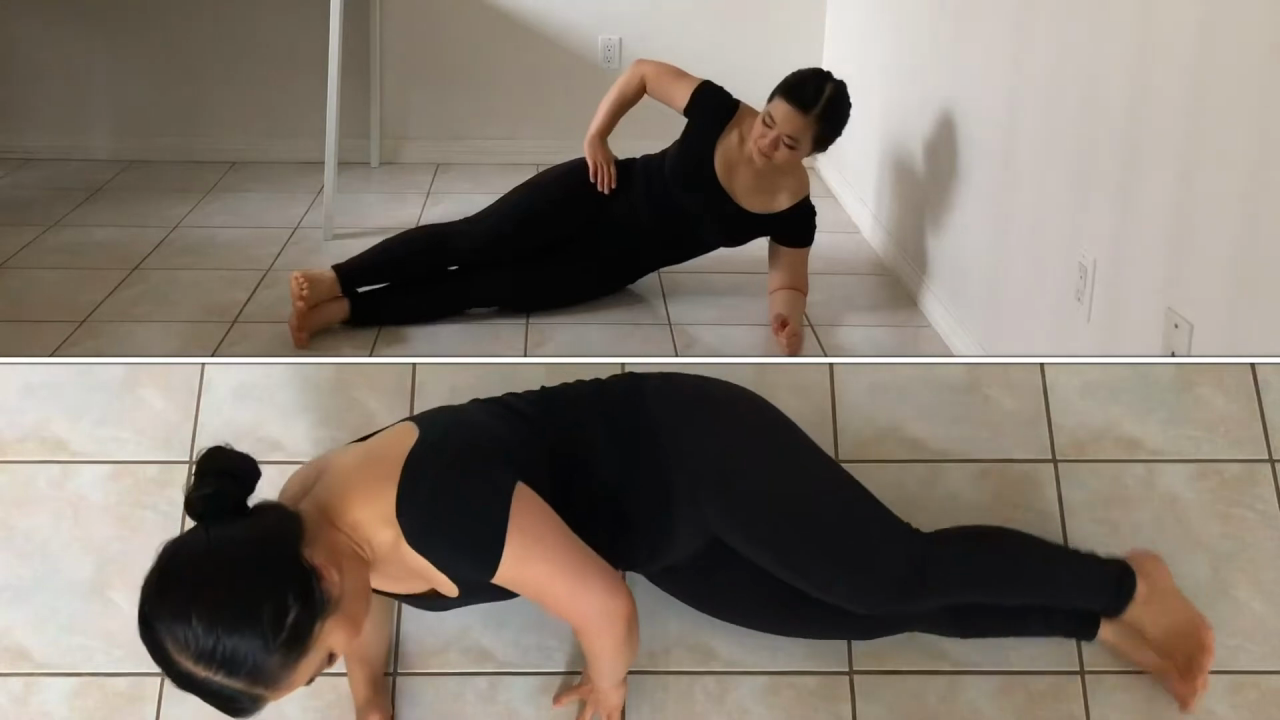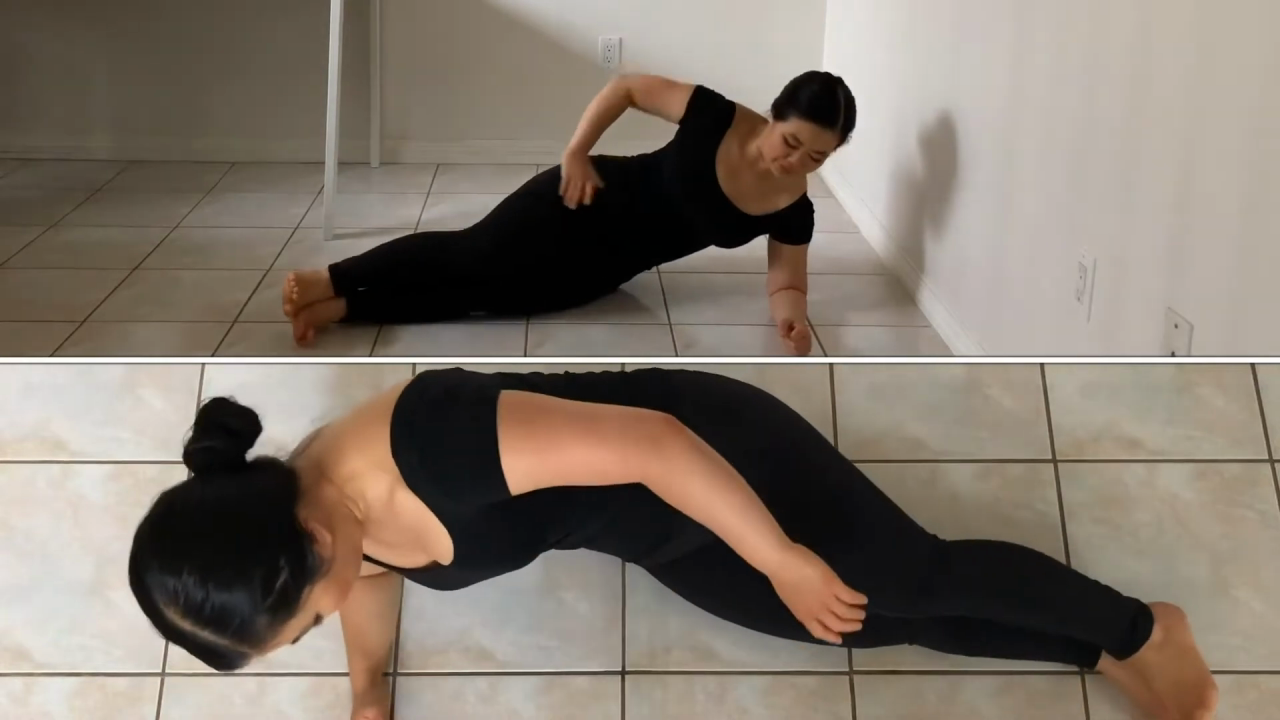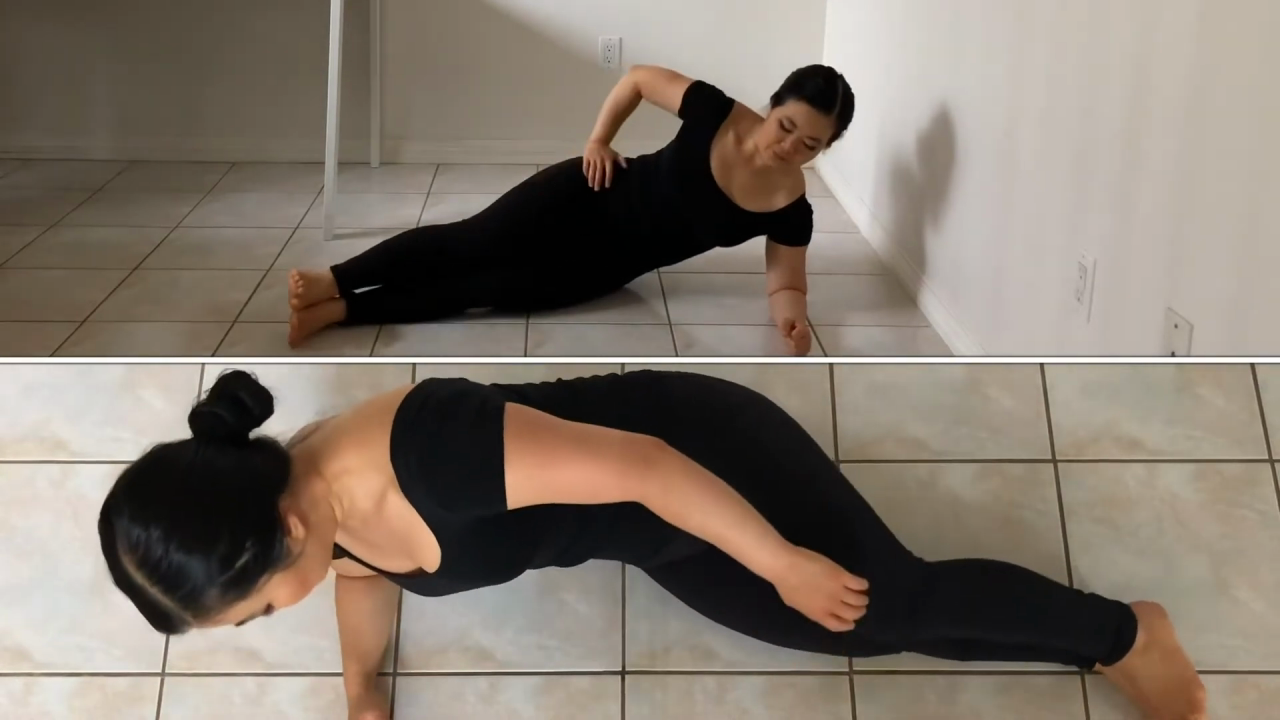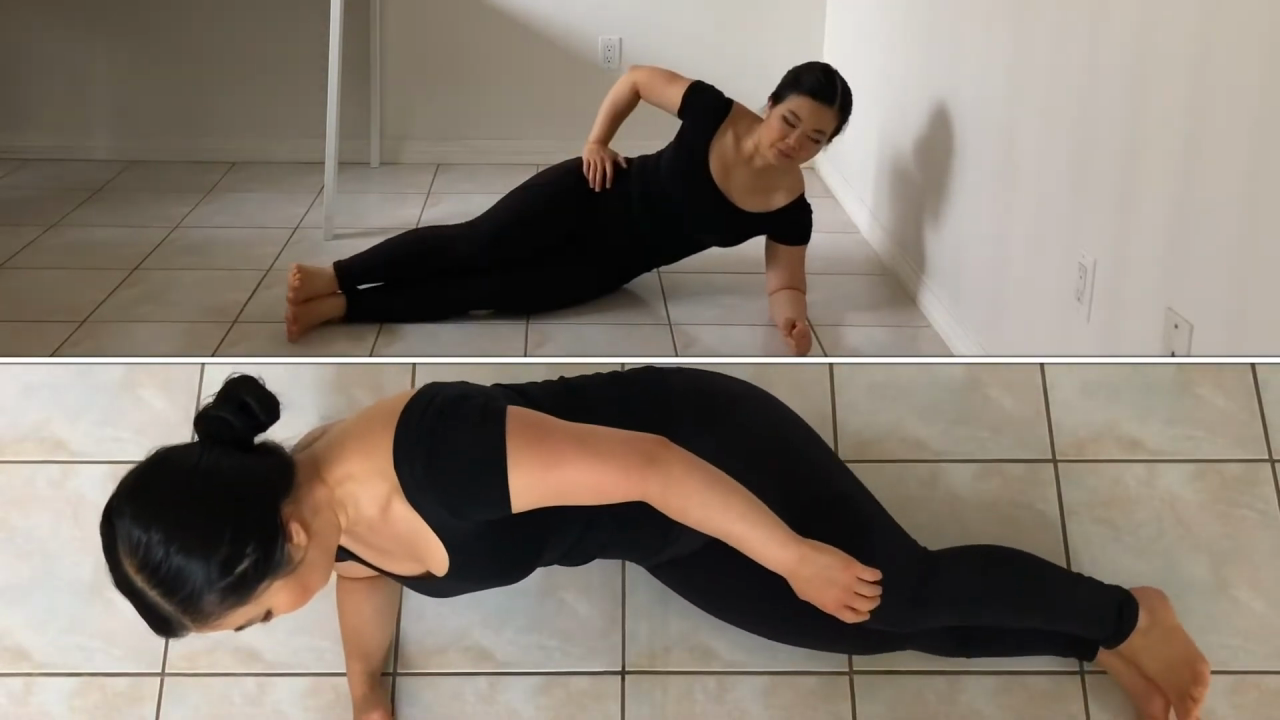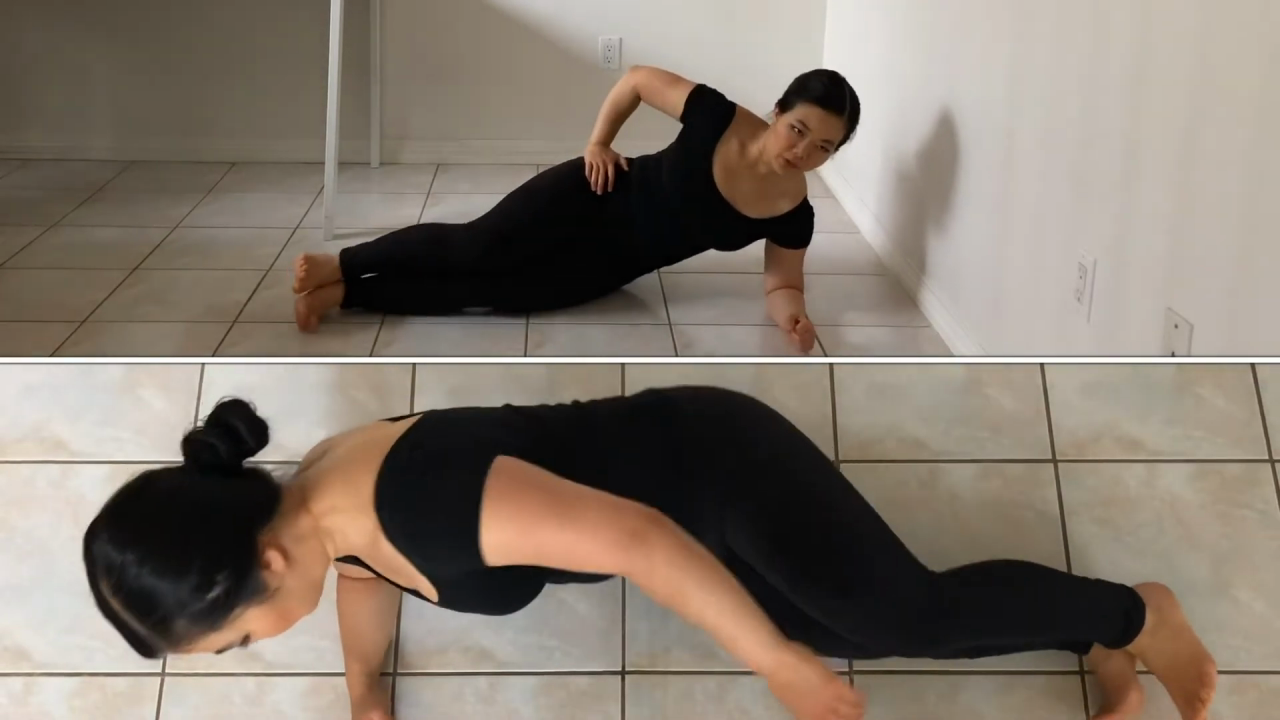
dt=1s
person 1, frame 1
left shoulder: (430, 495)
right shoulder: (294, 539)
left elbow: (603, 607)
right elbow: (369, 606)
left hip: (692, 448)
right hip: (660, 542)
left knee: (896, 574)
right knee: (867, 615)
left ankle: (1122, 586)
right ankle: (1100, 624)
person 1, frame 2
left shoulder: (425, 440)
right shoulder: (297, 510)
left elbow: (651, 442)
left wrist: (785, 562)
left hip: (702, 446)
right hip: (655, 540)
left knee: (912, 577)
right knee: (874, 621)
left ankle: (1138, 628)
person 1, frame 3
left shoulder: (420, 452)
right shoulder: (301, 506)
left elbow: (647, 465)
left wrist: (784, 562)
left hip: (698, 448)
right hip: (653, 541)
left knee: (897, 602)
left ankle: (1121, 631)
person 1, frame 4
left shoulder: (429, 457)
right shoulder: (318, 515)
left elbow: (650, 465)
left wrist: (795, 558)
left hip: (703, 447)
right hip: (660, 541)
left knee: (906, 591)
right knee: (873, 628)
left ankle: (1125, 615)
person 1, frame 5
left shoulder: (414, 492)
right shoulder: (307, 516)
left elbow: (635, 536)
left hip: (717, 465)
right hip: (673, 528)
left knee: (909, 616)
left ankle: (1132, 613)
person 2, frame 1
left shoulder: (793, 208)
right shoulder: (719, 111)
left elbow: (787, 281)
right elbow: (642, 72)
left wrist: (789, 316)
right wrist: (596, 137)
left hip: (615, 263)
right hip: (598, 196)
left knee: (484, 286)
right knee: (472, 241)
left ankle: (343, 310)
right ankle: (334, 281)
person 2, frame 2
left shoulder: (792, 209)
right shoulder: (716, 118)
left elbow: (787, 282)
right elbow: (625, 87)
left wrist: (793, 319)
right wrist: (576, 153)
left hip: (608, 266)
right hip: (593, 197)
left knee: (489, 293)
right knee: (475, 255)
left ankle: (341, 306)
right ankle: (329, 280)
person 2, frame 3
left shoulder: (789, 208)
right shoulder: (714, 112)
left elbow: (786, 282)
right elbow: (637, 79)
left wrist: (792, 320)
right wrist: (597, 141)
left hip: (611, 263)
right hip: (590, 195)
left knee: (486, 287)
right knee: (471, 244)
left ankle: (340, 310)
right ankle: (332, 281)
person 2, frame 4
left shoulder: (789, 208)
right shoulder: (714, 112)
left elbow: (784, 282)
right elbow: (636, 79)
left wrist: (794, 321)
right wrist: (596, 141)
left hip: (614, 262)
right hip: (594, 196)
left knee: (491, 290)
right knee: (474, 245)
left ankle: (340, 305)
right ankle: (333, 276)
person 2, frame 5
left shoulder: (793, 213)
right shoulder: (717, 117)
left elbow: (782, 284)
right elbow: (637, 79)
left wrist: (794, 317)
right wrist: (597, 144)
left hip: (613, 261)
right hip: (594, 197)
left knee: (487, 290)
right knee: (474, 249)
left ankle: (343, 294)
right ankle: (339, 264)
